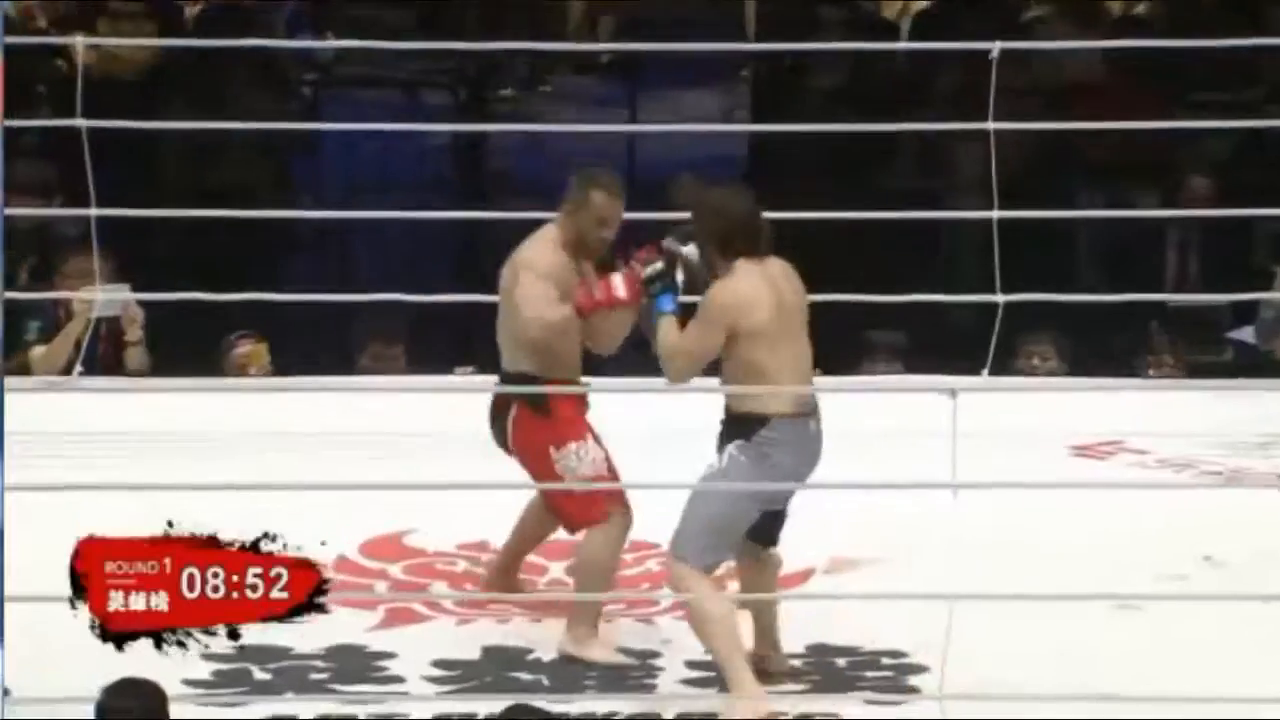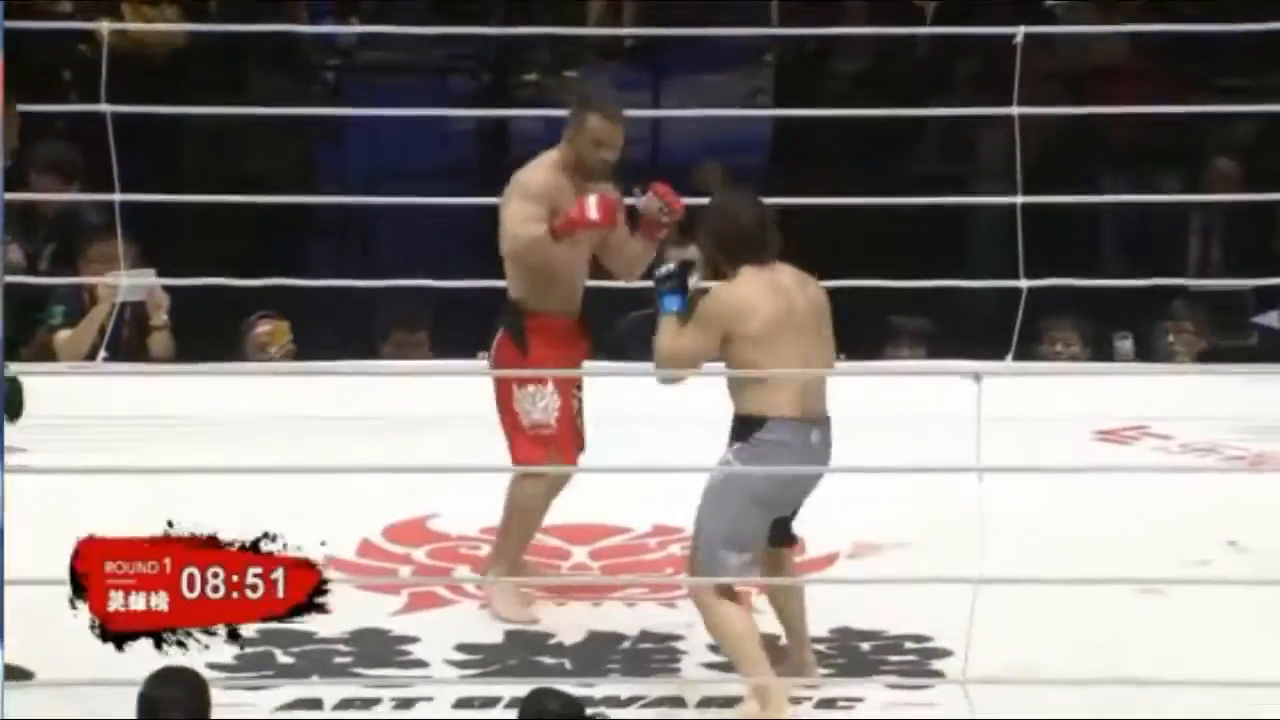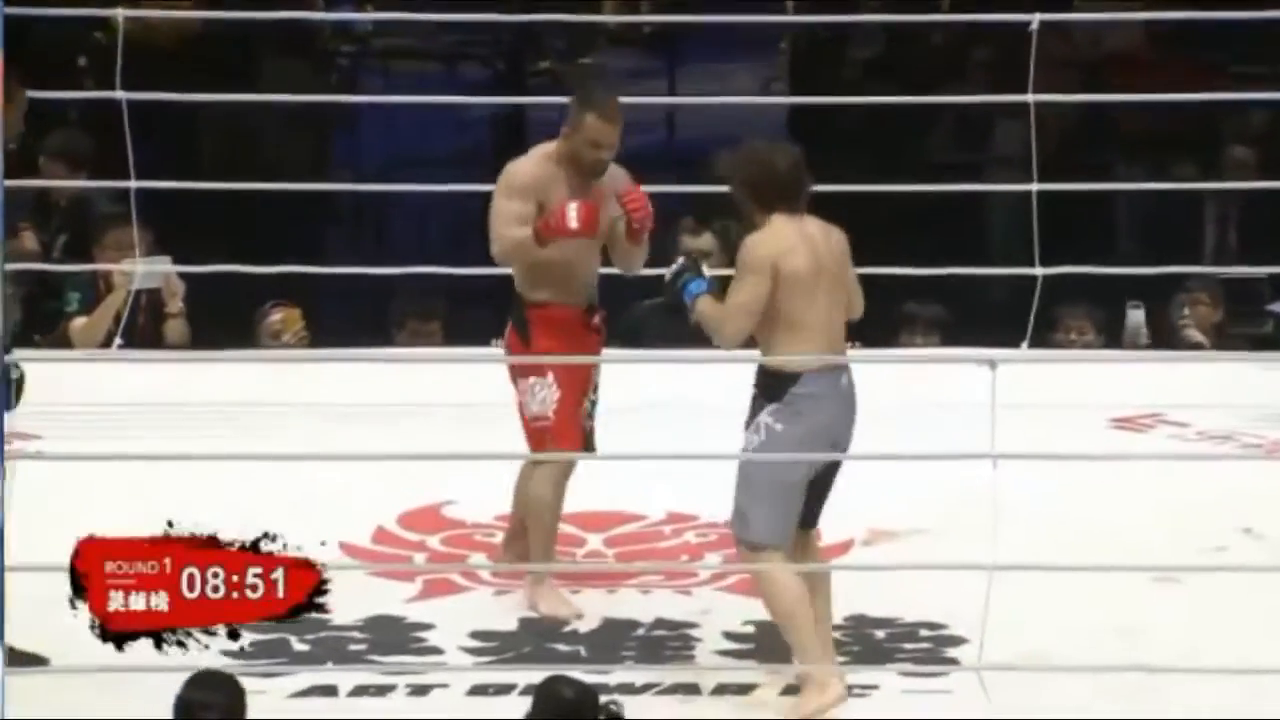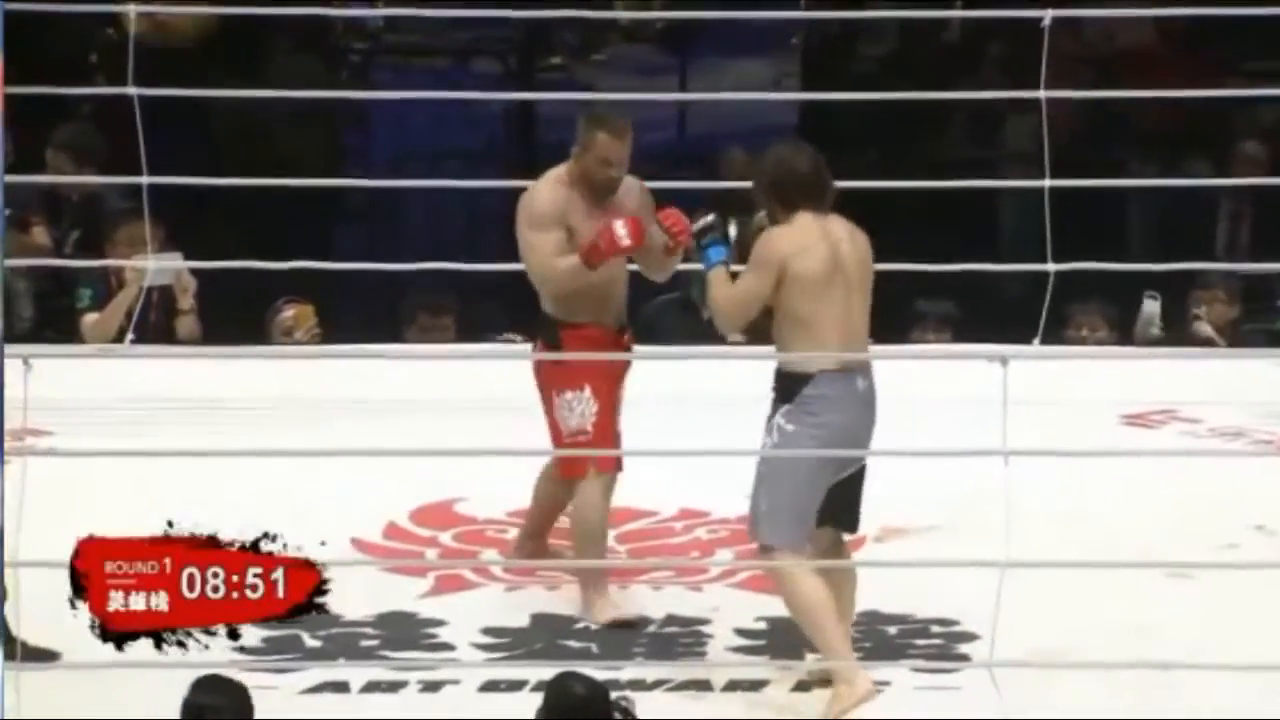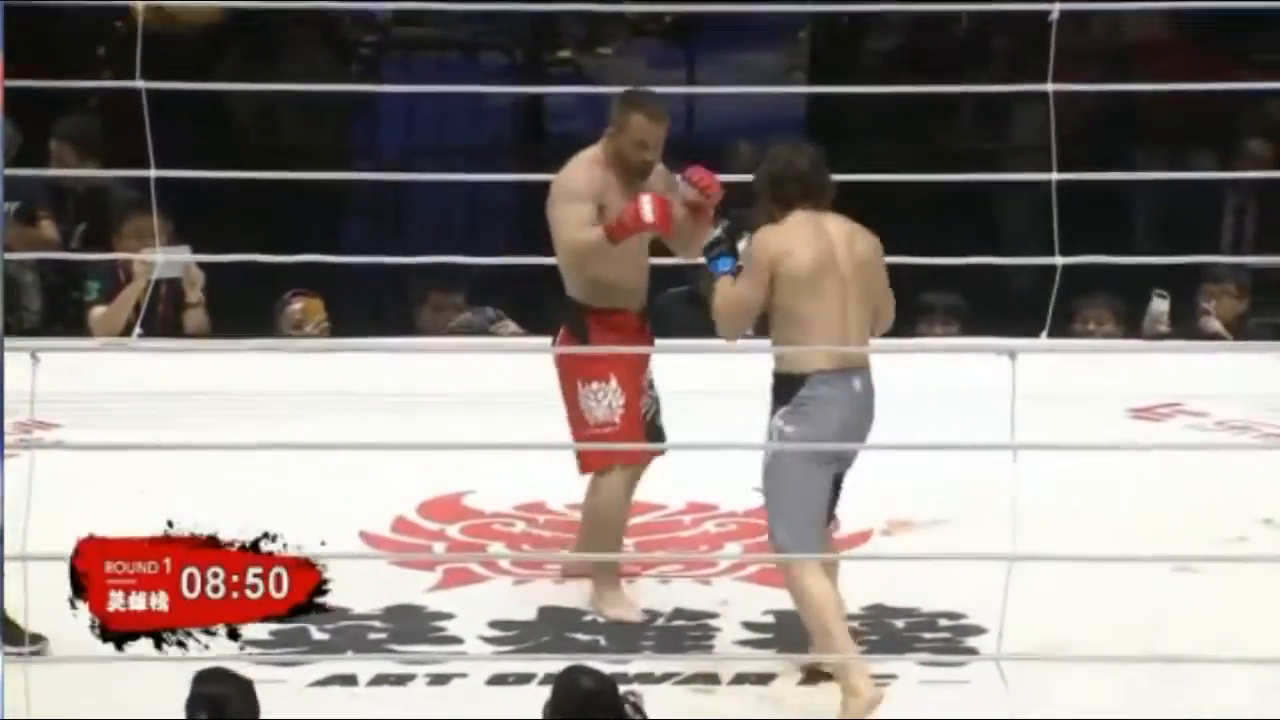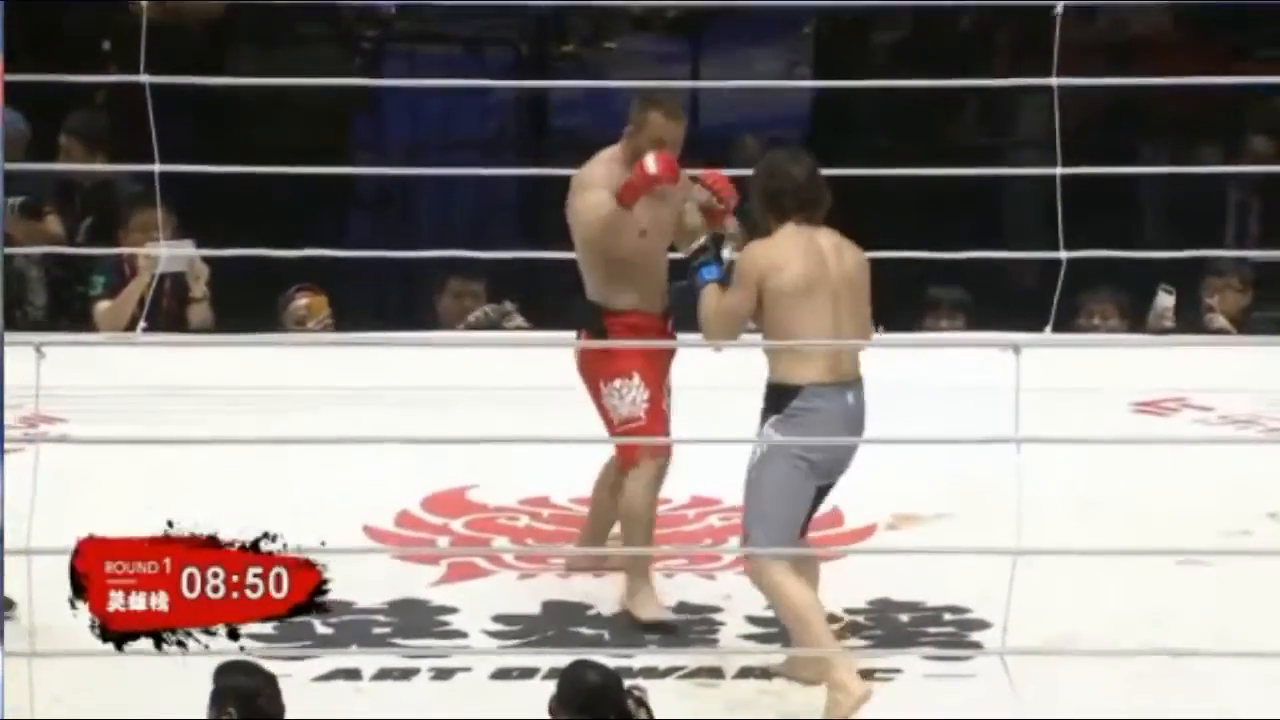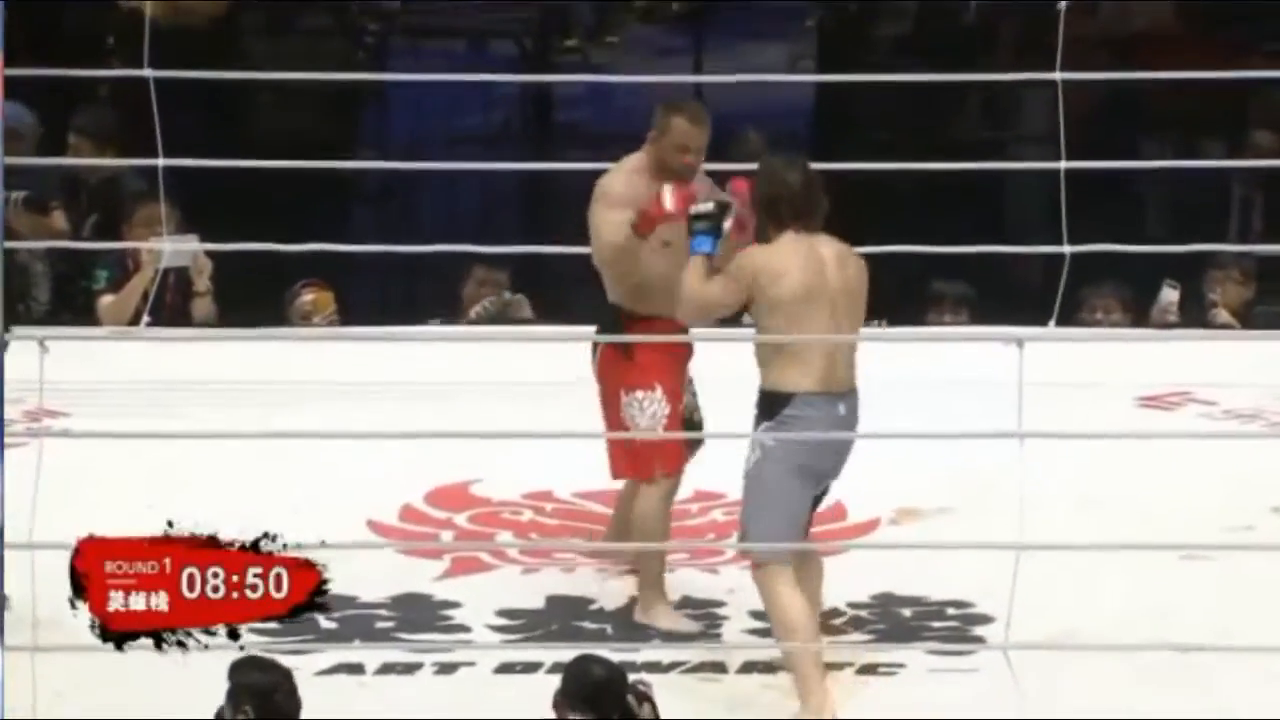
dt=0.3s
person 1, frame 1
left shoulder: (728, 294)
right shoulder: (786, 274)
left elbow: (678, 366)
left wrist: (662, 299)
left hip: (760, 443)
right hip: (801, 434)
left knee: (685, 568)
right knee: (752, 542)
right ankle: (768, 651)
person 1, frame 2
left shoulder: (727, 300)
right shoulder: (808, 288)
left elbow: (670, 367)
left wrist: (670, 297)
left hip: (764, 445)
right hip: (813, 441)
left knee: (708, 584)
right knee: (769, 541)
right ankle: (801, 655)
person 1, frame 3
left shoulder: (763, 244)
right shoulder: (833, 236)
left elbow: (731, 330)
left wrist: (692, 287)
left hip: (793, 399)
right hip: (836, 392)
left knee: (763, 547)
right knee: (797, 532)
right ankle: (823, 659)
person 1, frame 4
left shoulder: (778, 242)
right shoulder: (855, 237)
left elbow: (729, 318)
left wrist: (714, 253)
left hip: (810, 400)
right hip: (858, 394)
left knee: (782, 549)
right knee: (829, 536)
right ankle: (839, 655)
person 1, frame 5
left shoulder: (771, 241)
right shoulder: (863, 239)
left elbow: (730, 325)
right elbow: (882, 320)
left wrist: (722, 262)
left hip: (806, 399)
right hip: (857, 392)
left knee: (796, 555)
right knee: (814, 525)
right ankle: (832, 646)
person 1, frame 6
left shoulder: (760, 255)
right shoulder: (852, 254)
left elbow: (717, 334)
left wrist: (708, 272)
left hip: (798, 412)
right hip: (847, 406)
left knee: (765, 558)
right knee: (789, 532)
right ankle: (808, 657)
person 1, frame 7
left shoulder: (759, 261)
right shoulder: (850, 261)
left elbow: (691, 310)
left wrist: (702, 240)
left hip: (791, 417)
right hip: (840, 413)
left knee: (770, 563)
right knee: (792, 532)
right ankle: (807, 655)
person 2, frame 1
left shoulder: (582, 265)
right shoulder: (543, 260)
left elbow: (603, 343)
right elbow: (534, 328)
left wrist: (629, 299)
right wrist: (589, 303)
left hip: (546, 401)
right hip: (535, 407)
left knee: (561, 497)
right knee: (609, 514)
left ankle: (500, 574)
right ankle: (583, 635)
person 2, frame 2
left shoulder: (601, 191)
right shoulder: (535, 181)
left elbow: (627, 268)
right elbow: (513, 248)
left wrist: (652, 225)
right wrist: (565, 224)
left hip: (563, 334)
right hip: (529, 337)
left knee: (547, 459)
right knee: (547, 465)
left ankle: (506, 554)
right ankle: (500, 578)
person 2, frame 3
left shoulder: (617, 181)
right shoulder: (527, 174)
left elbow: (630, 265)
right elbow: (501, 247)
left wrist: (637, 228)
right wrist: (549, 230)
left hip: (585, 323)
right hip: (537, 327)
left knee: (554, 449)
right knee: (557, 453)
left ankle: (518, 542)
right ankle: (540, 581)
person 2, frame 4
left shoulder: (633, 193)
right shoulder: (545, 199)
left elbow: (658, 271)
right elbow: (546, 278)
left wrist: (671, 243)
right wrist: (596, 252)
left hip: (612, 340)
right hip: (568, 345)
left knee: (573, 457)
right knee: (596, 468)
left ankle: (531, 541)
right ankle: (595, 594)
person 2, frame 5
left shoulder: (656, 177)
right shoulder: (578, 179)
left elbow: (685, 246)
right elbow: (572, 253)
left wrist: (701, 208)
right wrist: (621, 227)
left hip: (632, 328)
right hip: (592, 334)
left knee: (635, 452)
right knee: (617, 461)
left ankle: (585, 553)
right ankle: (606, 589)
person 2, frame 6
left shoulder: (672, 180)
right shoulder: (597, 177)
left elbow: (697, 246)
right elbow: (589, 235)
left wrist: (716, 211)
right wrist: (631, 190)
left hip: (652, 329)
right hip: (612, 335)
left knee: (632, 452)
right knee: (647, 456)
left ankle: (589, 550)
right ankle: (639, 587)
person 2, frame 7
left shoulder: (697, 185)
right shoulder: (621, 186)
left elbow: (724, 253)
right elbow: (608, 258)
left wrist: (740, 217)
right wrist: (646, 221)
left hip: (667, 335)
right hip: (631, 342)
left knee: (669, 451)
right knee: (658, 468)
left ankle: (619, 540)
right ankle: (651, 599)
